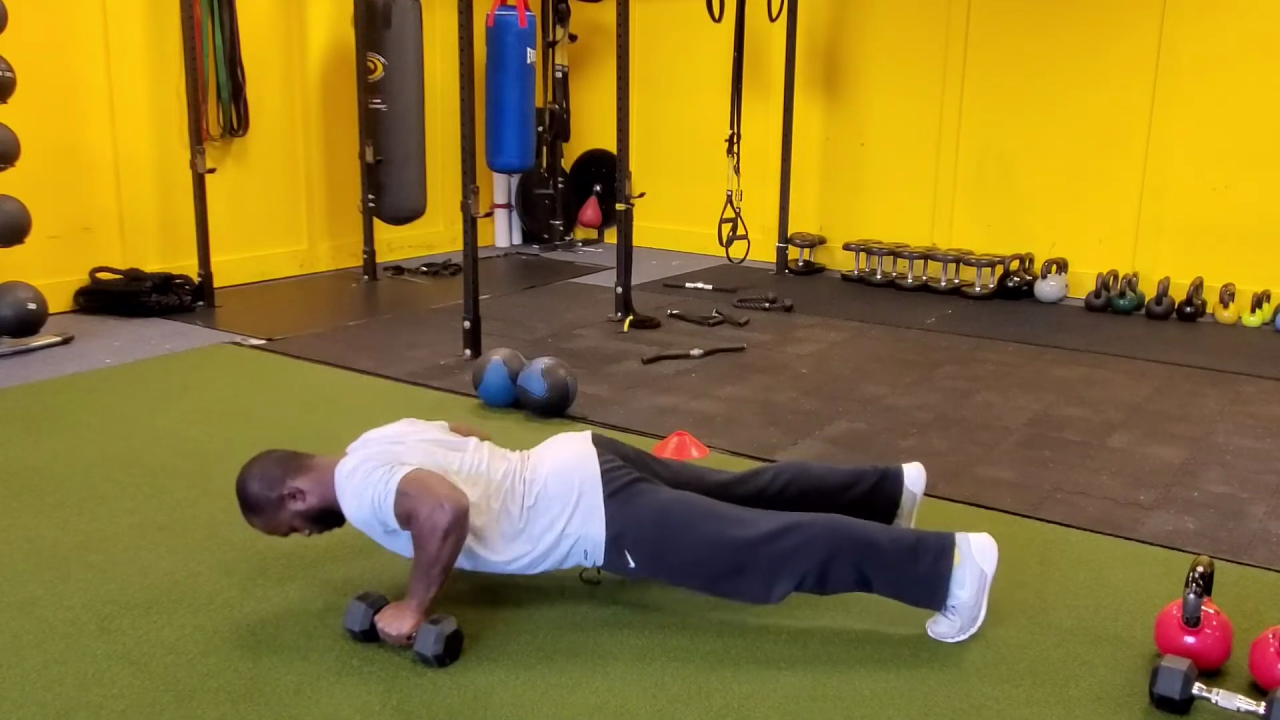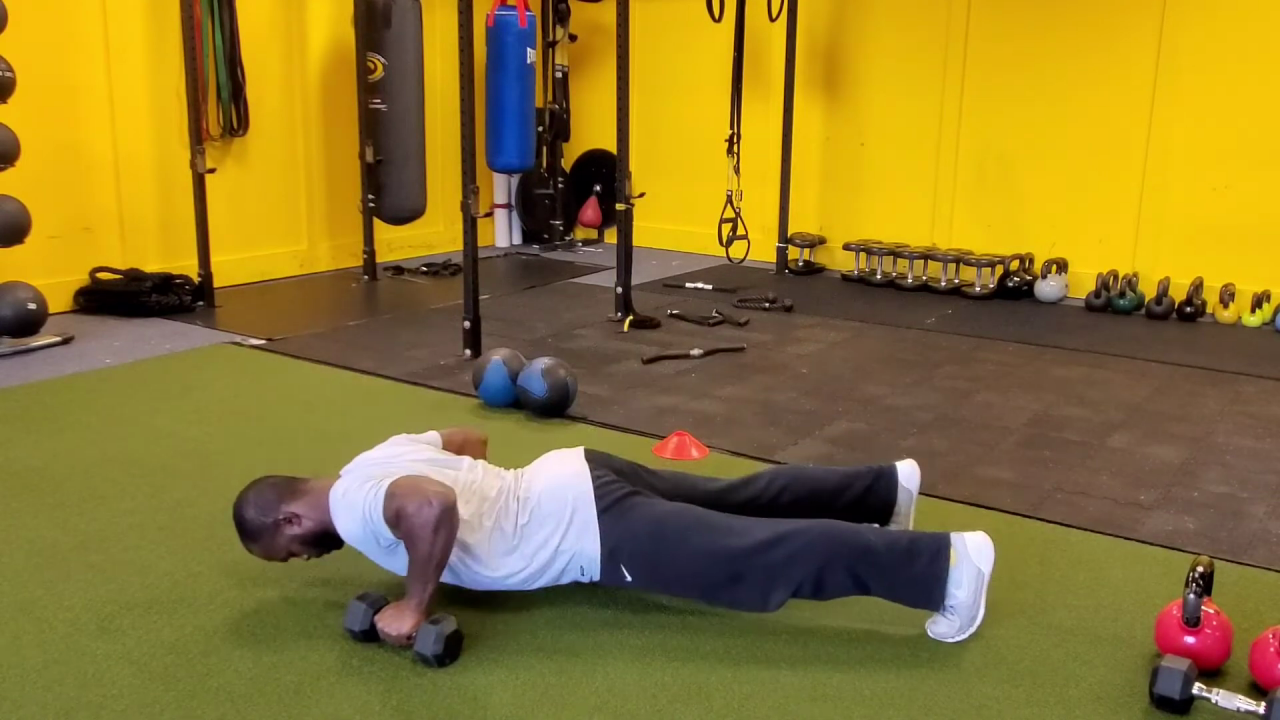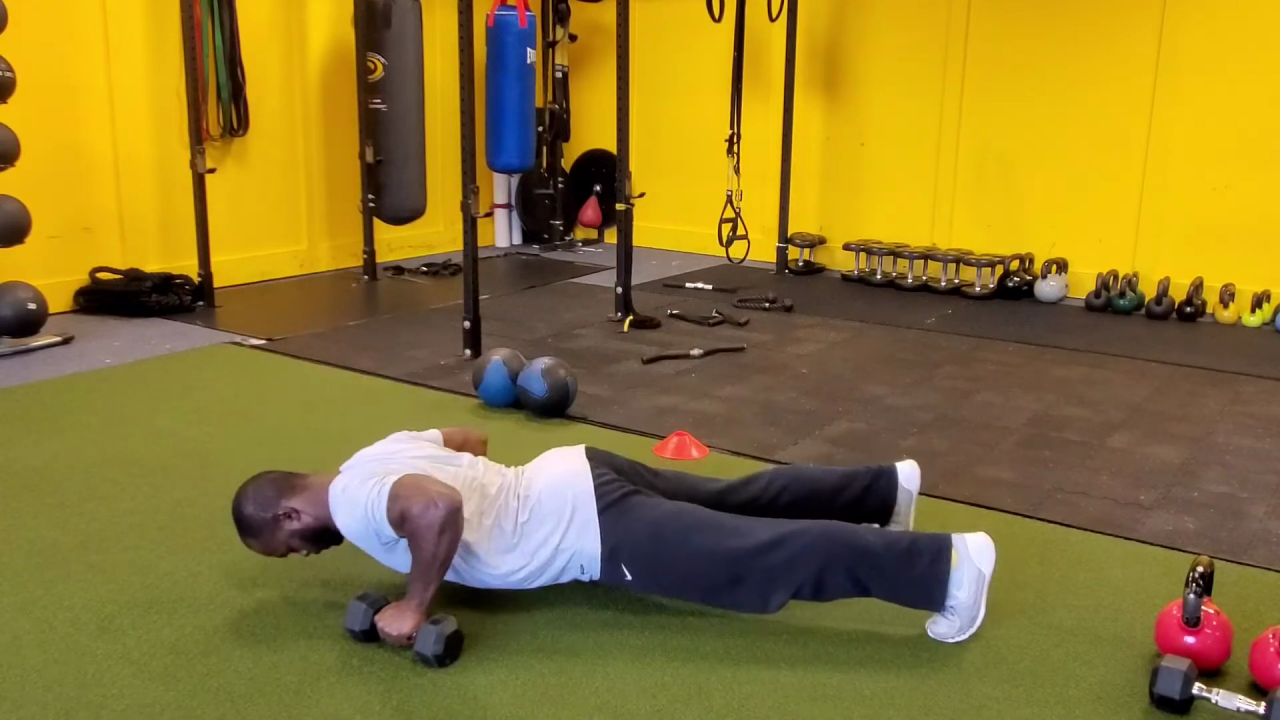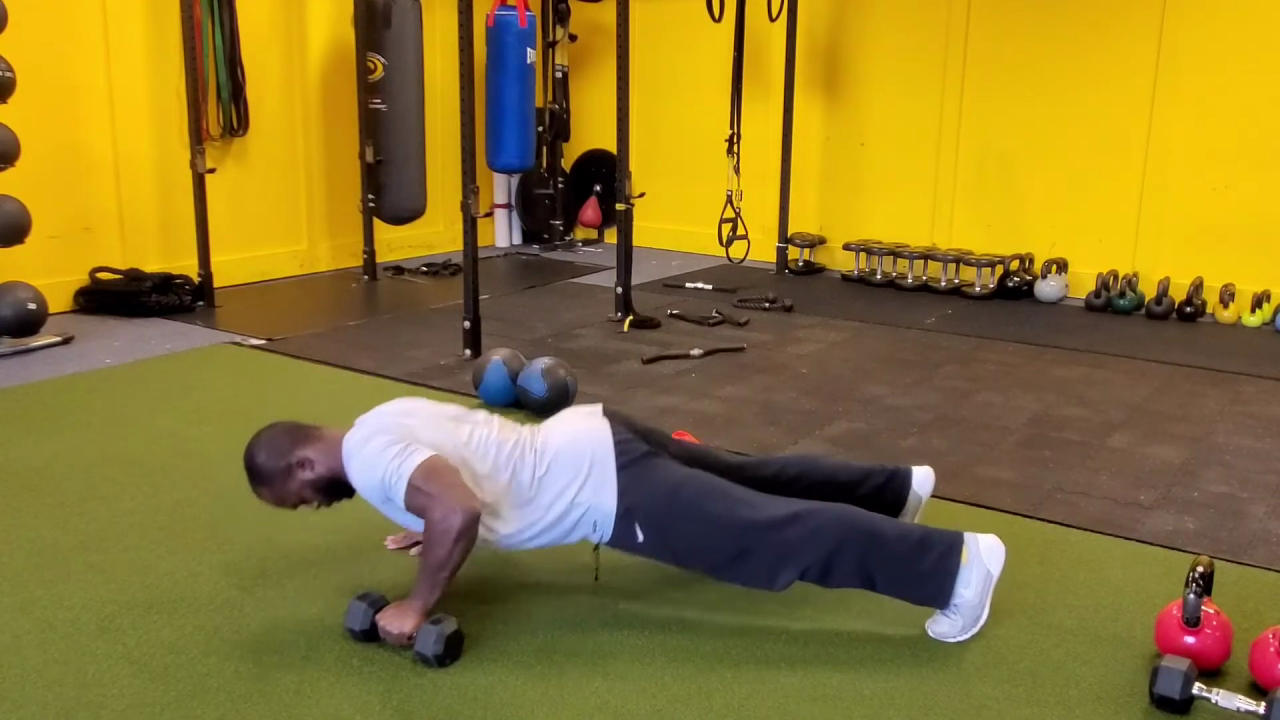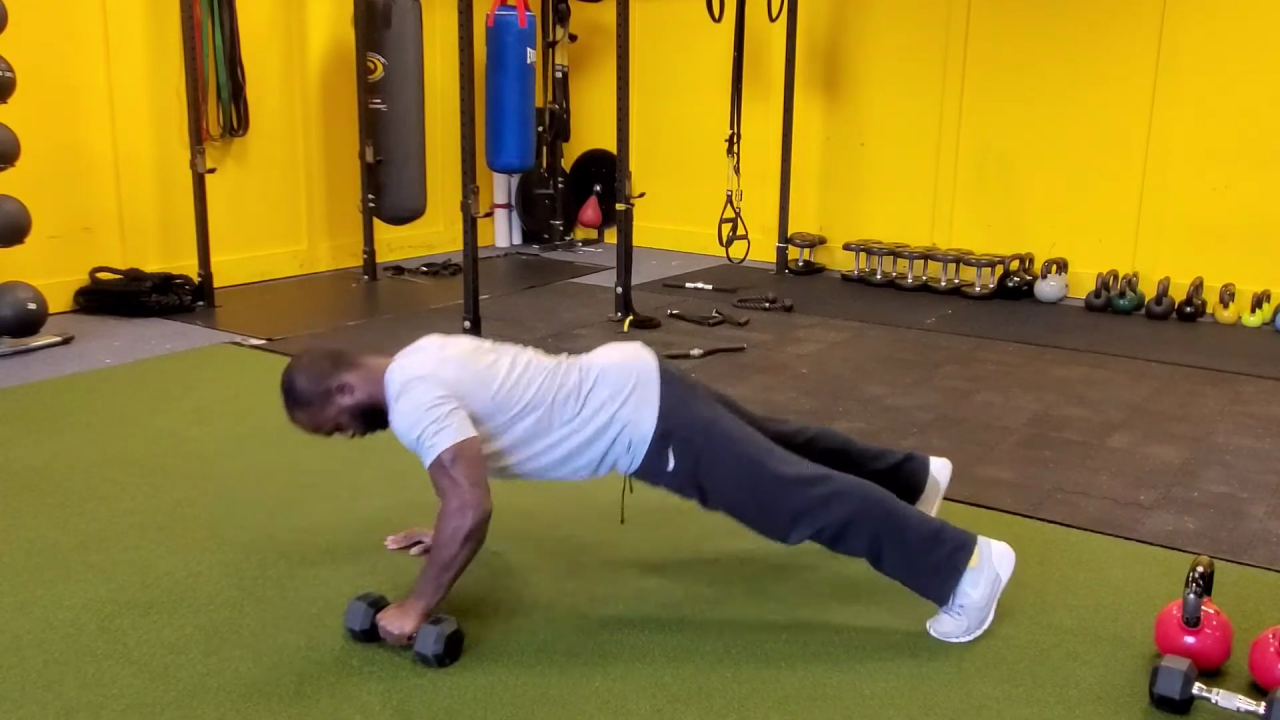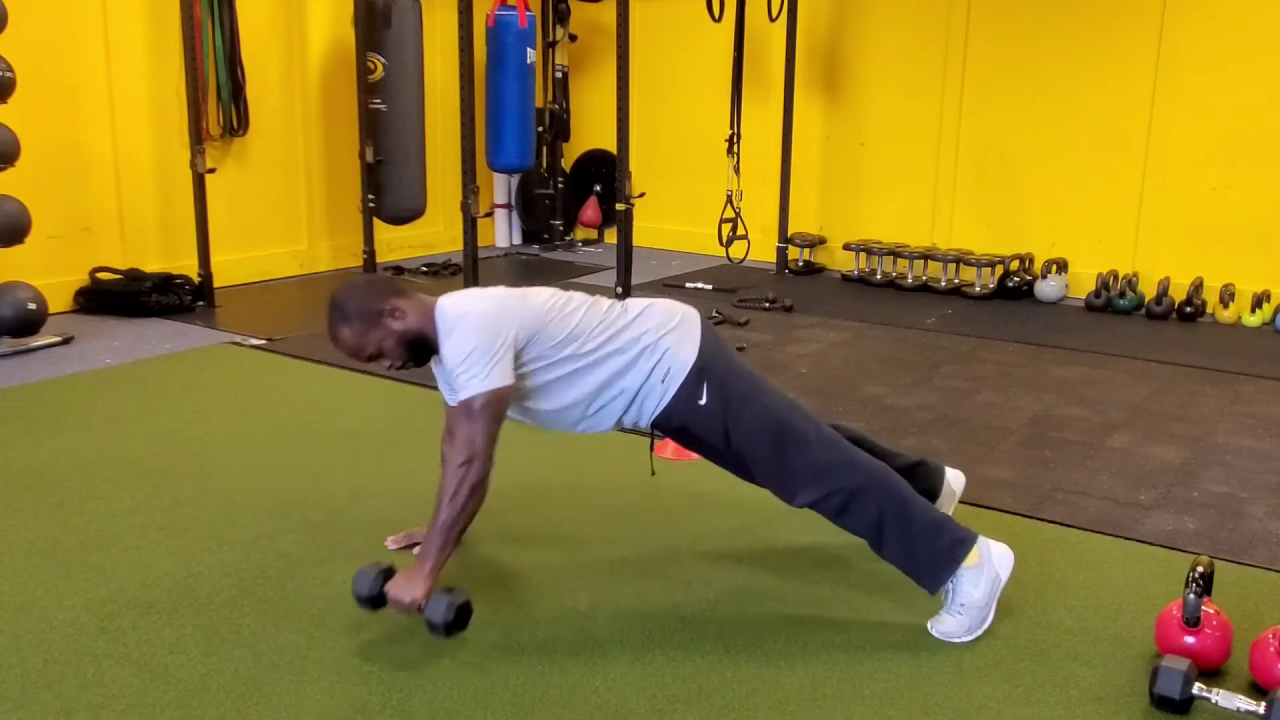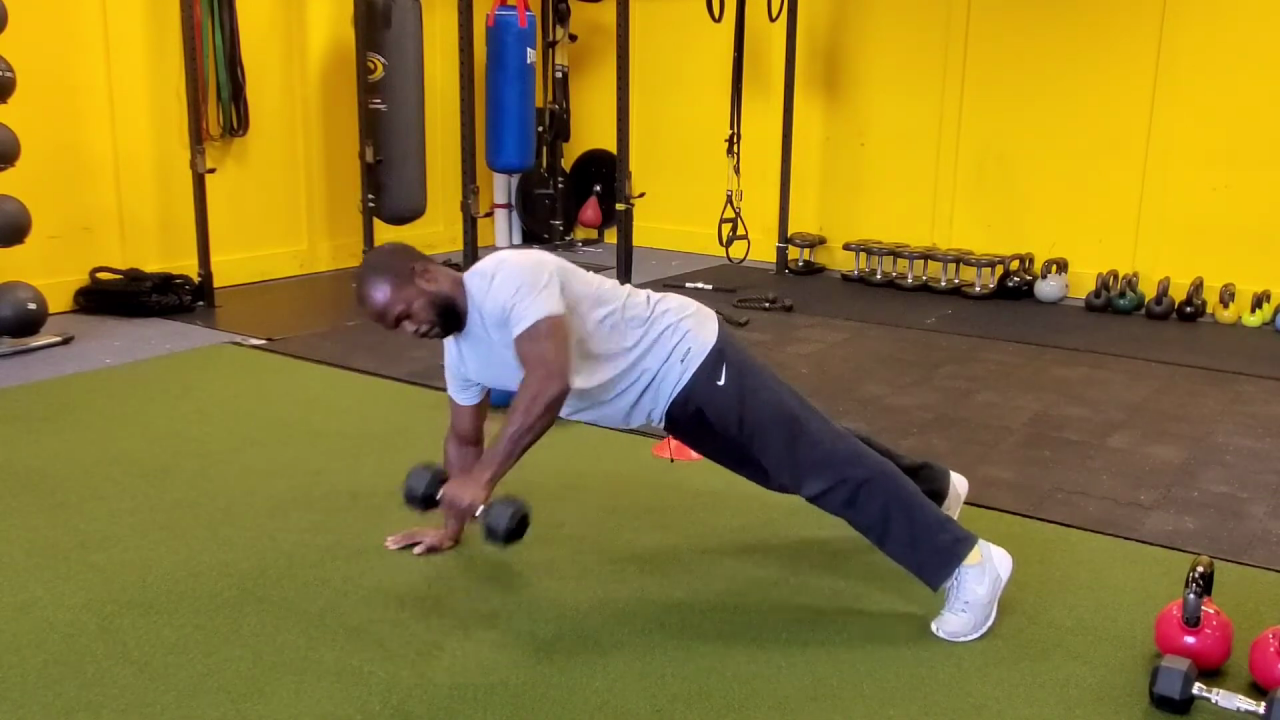
dt=0.2s
person 1, frame 1
left shoulder: (361, 487)
right shoulder: (382, 444)
left elbow: (446, 511)
left wrist: (416, 605)
right wrist: (422, 537)
left hip: (595, 518)
right hip: (582, 464)
left knee: (768, 550)
right knee: (743, 492)
left ankle: (950, 562)
right ankle: (890, 487)
person 1, frame 2
left shoulder: (353, 504)
right shoulder: (379, 463)
left elbow: (433, 506)
right elbow: (470, 438)
left wrist: (415, 604)
left hip: (592, 530)
right hip: (578, 475)
left knee: (763, 560)
right knee: (740, 501)
left ankle: (947, 562)
right ankle: (884, 487)
person 1, frame 3
left shoulder: (355, 500)
right shoulder: (379, 457)
left elbow: (440, 510)
right elbow: (471, 436)
left wrist: (415, 604)
left hip: (594, 531)
right hip: (578, 477)
left knee: (766, 558)
right knee: (743, 499)
left ankle: (949, 564)
right ankle: (885, 487)
person 1, frame 4
left shoulder: (371, 456)
right shoulder: (388, 417)
left elbow: (461, 517)
left wrist: (416, 606)
right wrist: (431, 529)
left hip: (612, 488)
right hip: (594, 440)
left knee: (775, 536)
right knee: (758, 486)
left ankle: (957, 564)
right ankle: (897, 488)
person 1, frame 5
left shoulder: (414, 394)
right shoulder: (419, 360)
left elbow: (473, 509)
right elbow: (457, 469)
left wrist: (419, 605)
right wrist: (440, 531)
left hip: (641, 420)
right hip: (633, 383)
left knee: (800, 498)
right knee: (784, 452)
left ankle: (967, 566)
right ankle: (914, 479)
person 1, frame 6
left shoulder: (469, 324)
right shoulder: (444, 344)
left elbow: (474, 458)
right elbow: (459, 440)
left wrist: (424, 565)
right wrist: (436, 534)
left hip: (673, 362)
right hip: (662, 383)
left knee: (815, 468)
right knee: (802, 447)
left ankle: (967, 562)
right ankle: (928, 485)
person 1, frame 7
left shoulder: (508, 277)
right shoulder: (462, 349)
left elbow: (552, 381)
right elbow: (462, 434)
left wrist: (486, 475)
right wrist: (449, 525)
left hip: (686, 356)
right hip: (669, 405)
left knee: (821, 461)
right knee: (802, 459)
left ankle: (967, 563)
right ankle: (932, 492)
